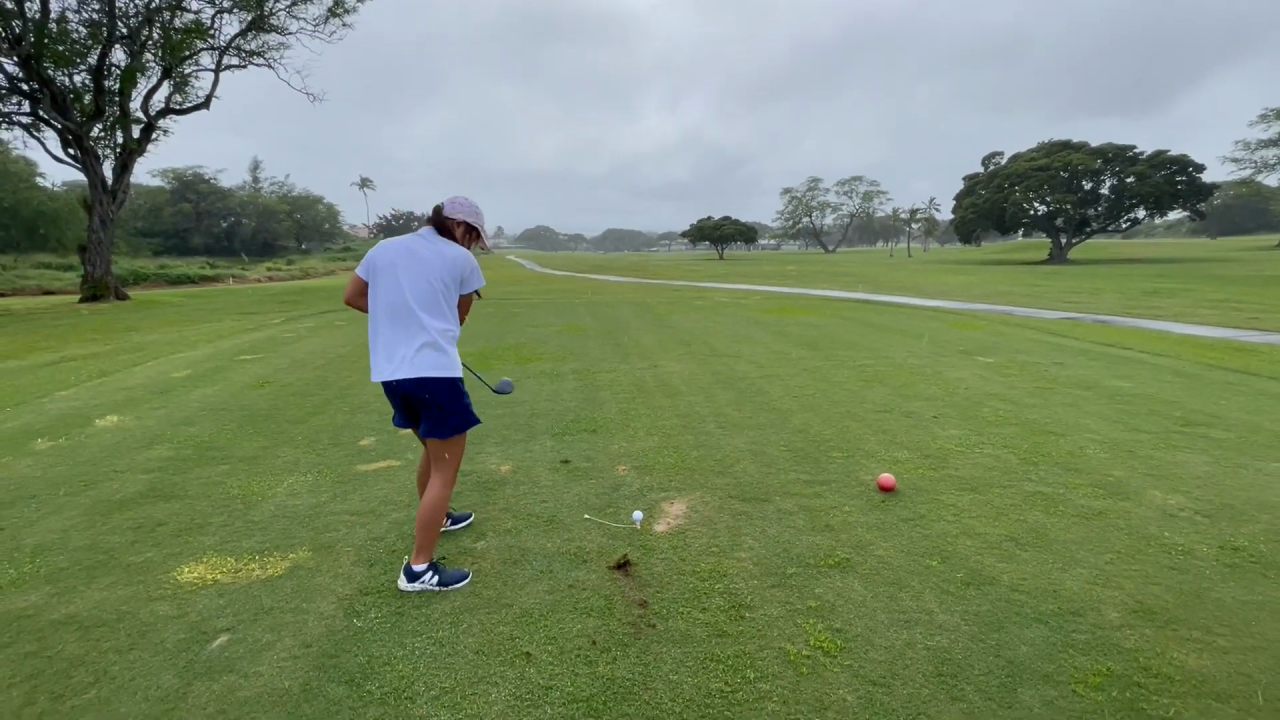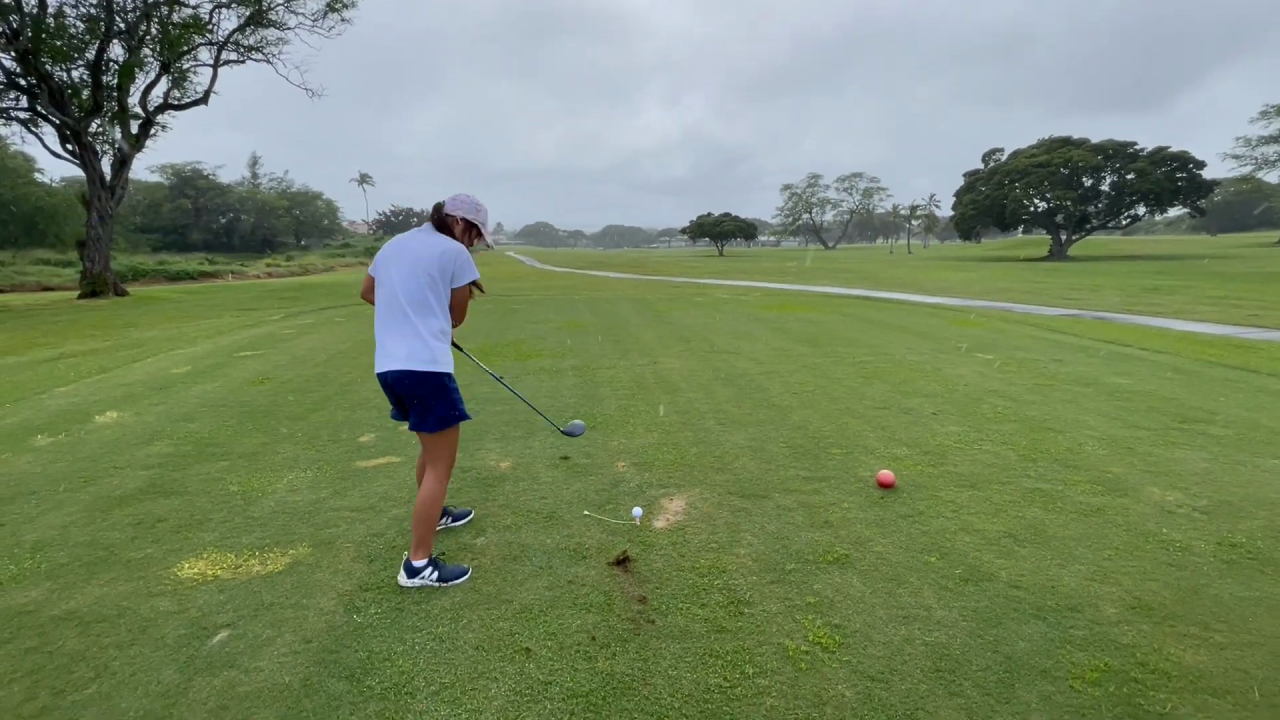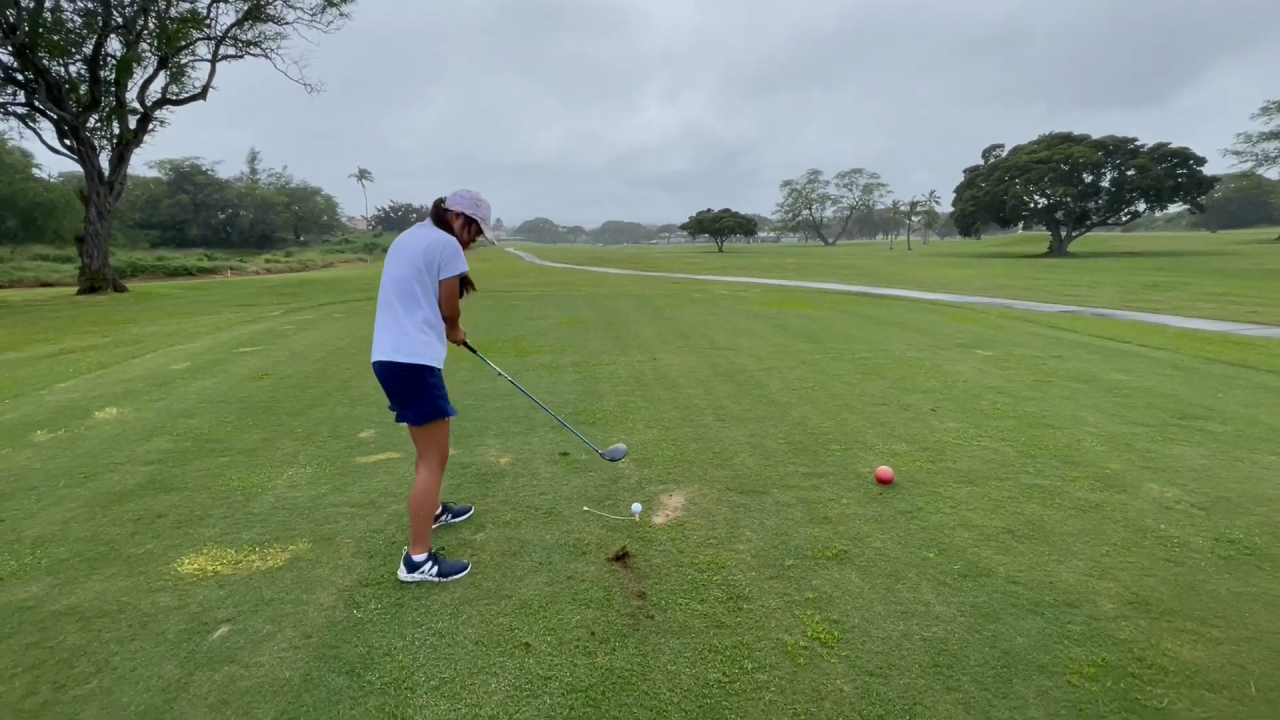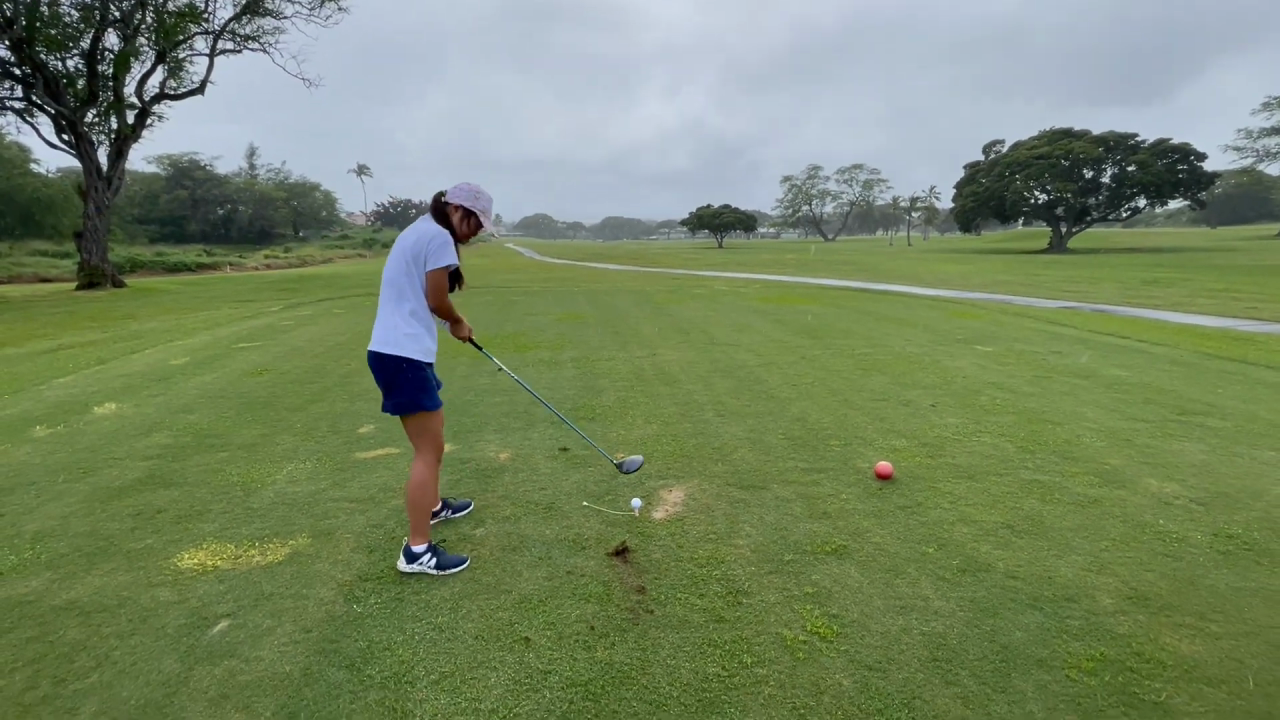
dt=0.1s
person 1, frame 1
left shoulder: (384, 249)
right shoulder: (461, 260)
left elbow: (353, 297)
right elbow: (459, 318)
left hip: (392, 375)
right hip: (435, 374)
left knee: (434, 449)
right knee: (445, 469)
left ankle: (436, 515)
right ankle: (418, 568)
person 1, frame 2
left shoulder: (394, 244)
right shoulder: (454, 252)
left elbow: (368, 293)
right elbow: (457, 315)
left hip: (391, 365)
right hip: (424, 369)
left knee: (434, 446)
right knee: (440, 463)
left ankle: (434, 513)
right ankle: (418, 564)
person 1, frame 3
left shoulder: (405, 239)
right shoulder: (446, 244)
right elbow: (449, 308)
right wrist: (453, 329)
left hip: (389, 357)
right hip: (415, 362)
left knee: (431, 441)
right knee: (433, 458)
left ankle: (432, 509)
right ankle: (418, 558)
person 1, frame 4
left shoulder: (420, 232)
right shoulder: (439, 237)
right elbow: (437, 301)
left wrist: (453, 320)
right wrist: (458, 321)
left hip: (404, 350)
right hip: (403, 355)
left knee: (431, 435)
right knee: (429, 448)
left ankle: (432, 505)
right ankle: (417, 549)
